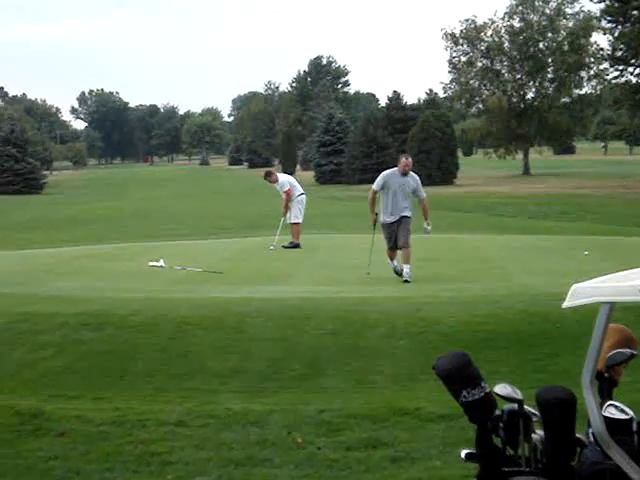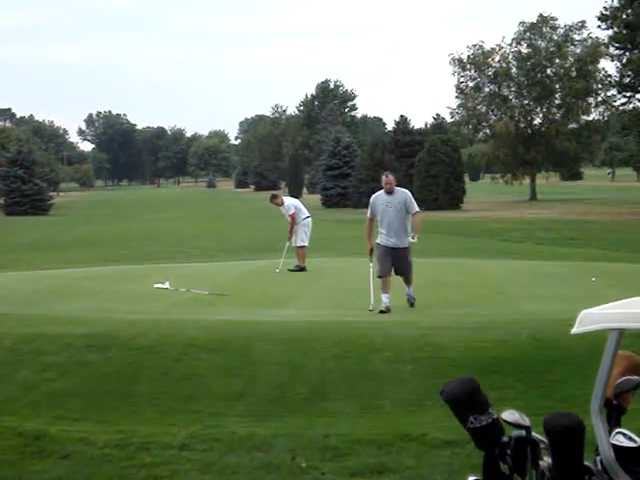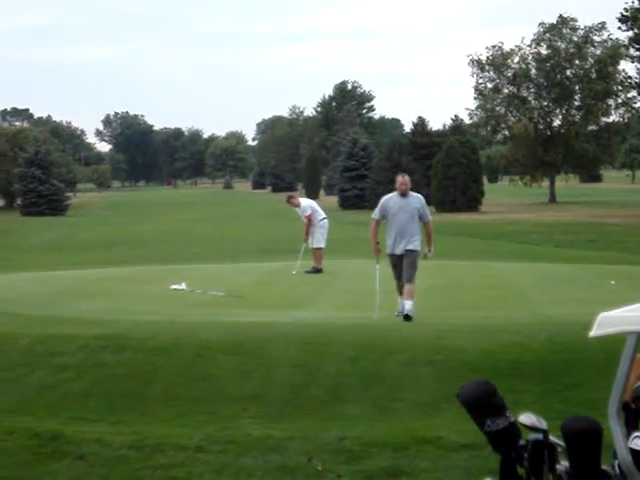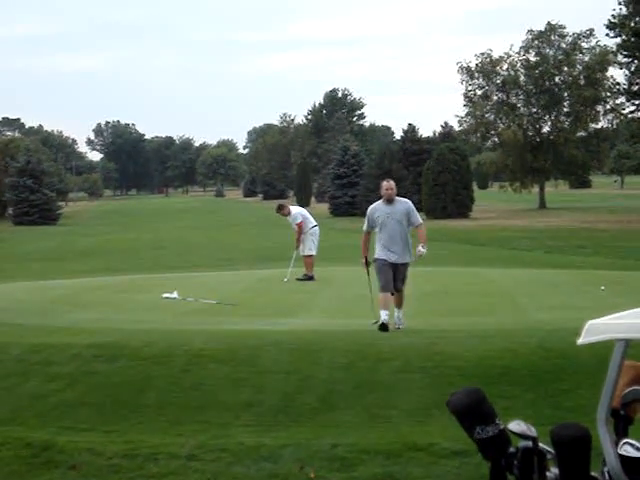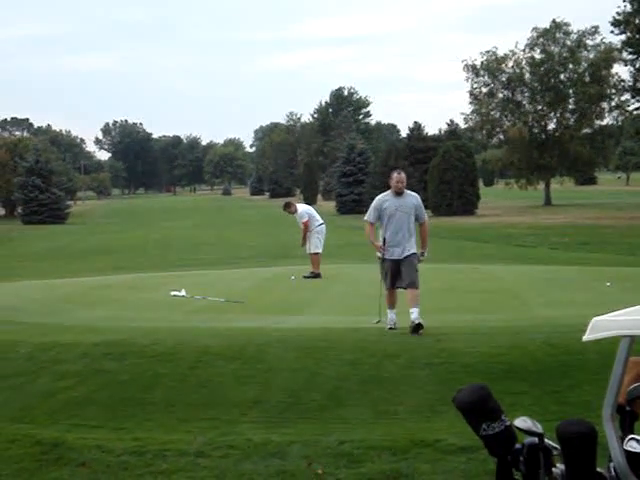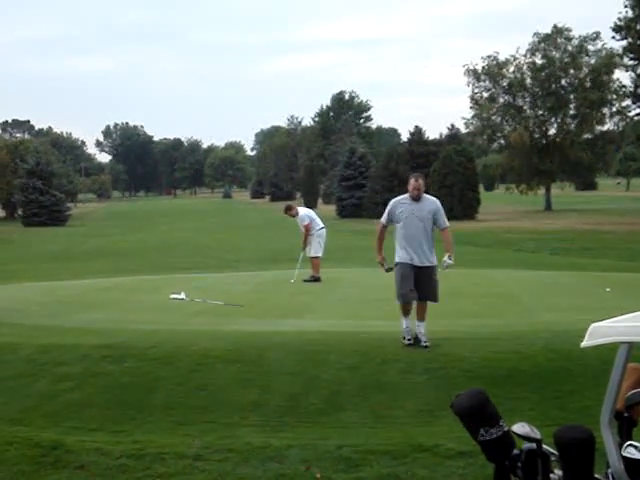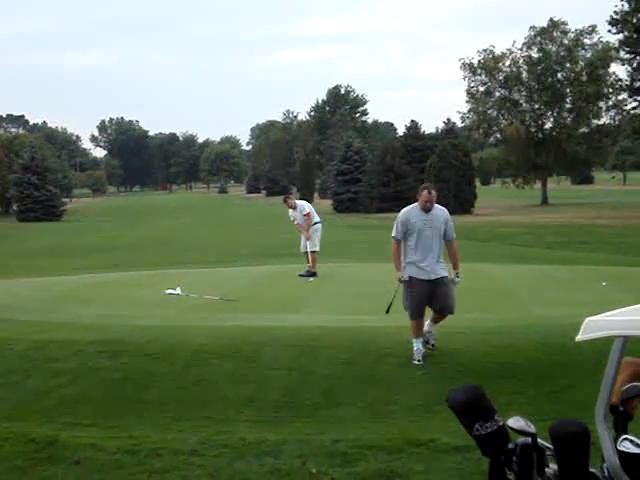
dt=0.5s
person 1, frame 1
left shoulder: (415, 179)
right shoulder: (386, 175)
left elbow: (422, 201)
right elbow: (373, 193)
left wrist: (427, 221)
right wrist: (373, 213)
left hip: (404, 216)
right hip: (387, 218)
left knee: (404, 243)
right knee: (392, 247)
left ankle: (406, 272)
right ankle: (392, 262)
person 1, frame 2
left shoulder: (405, 194)
right shoulder: (375, 198)
left elbow: (415, 214)
right elbow: (370, 220)
left wrist: (414, 234)
right wrist: (369, 242)
left hip: (402, 242)
right hip: (383, 242)
left knee: (406, 273)
right knee: (384, 272)
left ankle: (409, 292)
right ankle: (385, 303)
person 1, frame 3
left shoulder: (419, 200)
right shoulder: (386, 200)
left elbow: (427, 223)
right elbow: (376, 222)
left wrist: (430, 246)
right wrist: (375, 243)
left hip: (412, 246)
right hip: (393, 247)
left knee: (408, 277)
right knee: (400, 279)
left ankle: (408, 309)
right ankle: (403, 303)
person 1, frame 4
left shoulder: (406, 205)
right shoulder: (373, 209)
left elbow: (419, 226)
right elbow: (367, 233)
left wrist: (422, 245)
right wrist: (364, 255)
left hip: (402, 256)
right hip: (382, 255)
left knee: (398, 289)
right knee: (385, 287)
left ankle: (398, 316)
right ankle: (384, 319)
person 1, frame 5
left shoulder: (415, 199)
right shoulder: (380, 200)
left elbow: (423, 224)
right elbow: (369, 224)
left wrist: (424, 249)
right wrist: (375, 243)
left hip: (409, 251)
right hip: (388, 252)
left knee: (411, 283)
right knee: (391, 287)
left ankle: (414, 318)
right ankle: (391, 317)
person 1, frame 6
left shoulder: (434, 204)
right shoulder: (396, 203)
left elbow: (444, 229)
right elbow: (382, 226)
left wrist: (449, 254)
right wrist: (379, 252)
left hip: (427, 260)
right hip: (404, 259)
left knee: (423, 298)
right knee: (405, 296)
left ankle: (420, 331)
right ankle: (406, 325)
person 1, frame 7
left shoulder: (443, 214)
right shoulder: (406, 215)
left elbow: (450, 243)
right elbow: (396, 242)
left wrist: (456, 269)
right wrist: (398, 269)
left hip: (439, 273)
right hip: (414, 274)
left knee: (445, 308)
right knee: (416, 314)
left ankle: (429, 328)
right ankle: (418, 348)
